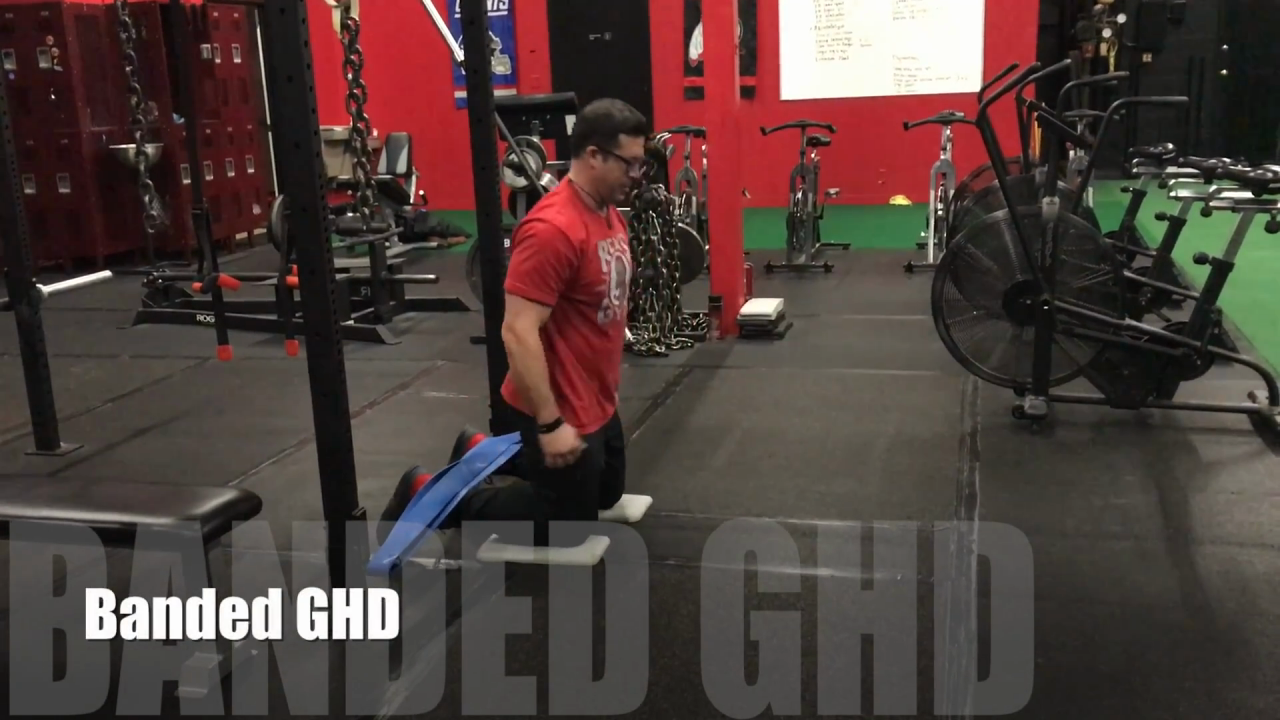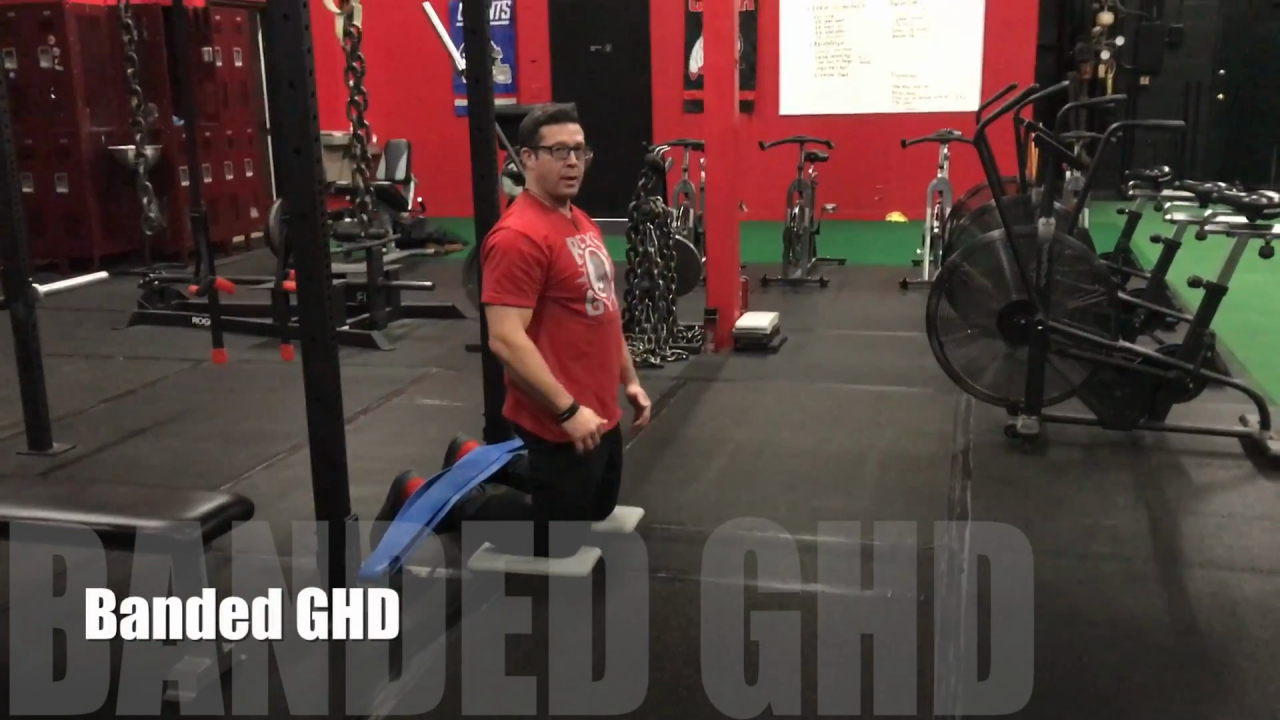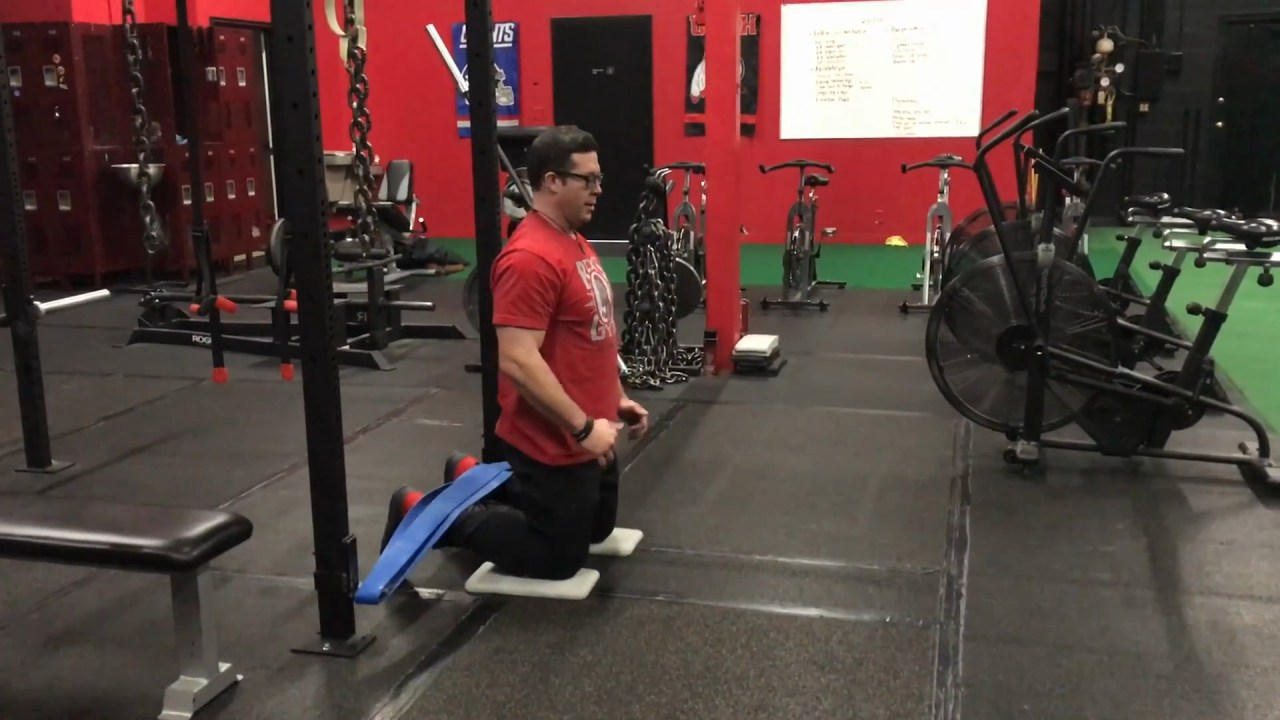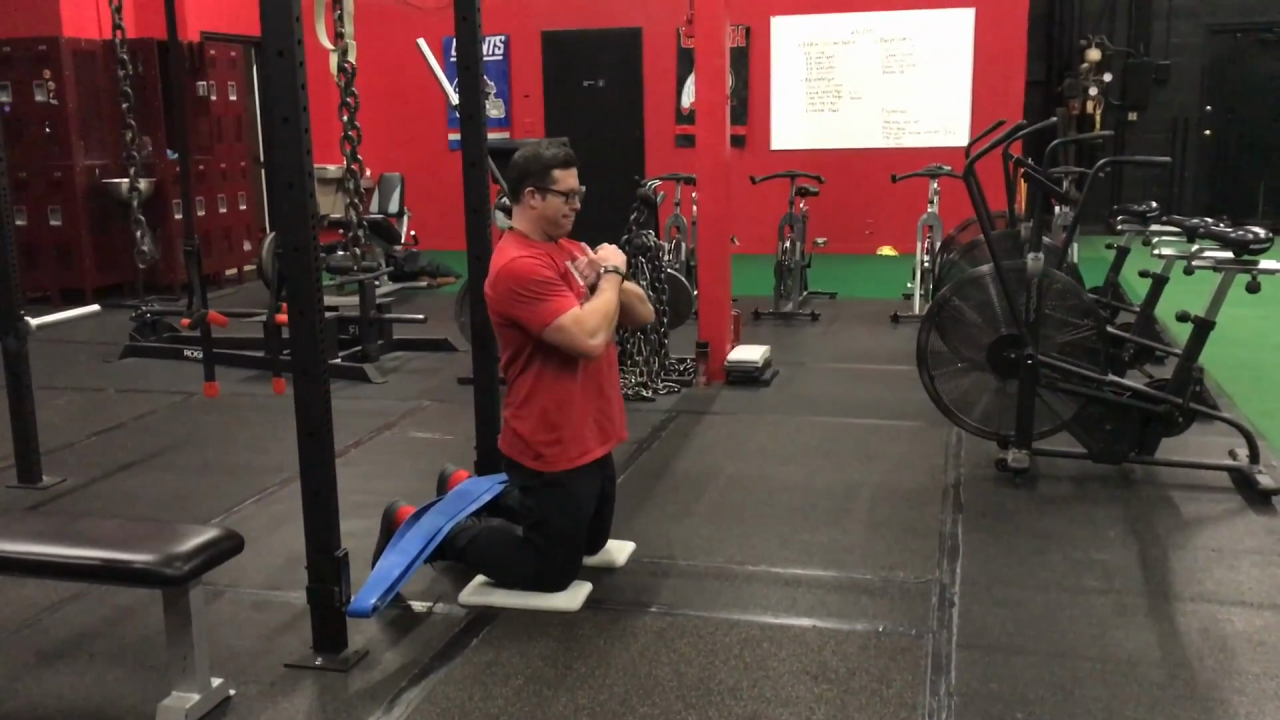
dt=0.7s
person 1, frame 1
left shoulder: (607, 213)
right shoulder: (552, 230)
right elbow: (517, 332)
right wrist: (549, 423)
left hip: (595, 401)
right hip: (563, 410)
left knee: (606, 495)
right knee: (565, 527)
person 1, frame 2
left shoulder: (581, 222)
right shoulder: (517, 237)
right elbow: (506, 340)
left wrist: (629, 380)
right wrist: (569, 411)
left hip: (600, 409)
right hip: (560, 419)
left knee: (597, 508)
right knee: (558, 539)
person 1, frame 3
left shoulder: (576, 243)
right shoulder: (531, 258)
right elbow: (518, 362)
left wrist: (616, 400)
right wrist: (585, 426)
left hip: (591, 432)
right hip: (553, 442)
left knee: (596, 529)
right knee: (558, 559)
person 1, frame 4
left shoulder: (570, 249)
right shoulder: (519, 267)
left elbow: (643, 314)
right elbow: (589, 338)
left wrist: (603, 281)
right wrist: (612, 273)
left hip: (590, 439)
right hip: (553, 450)
left knee: (589, 543)
right knee: (551, 572)
